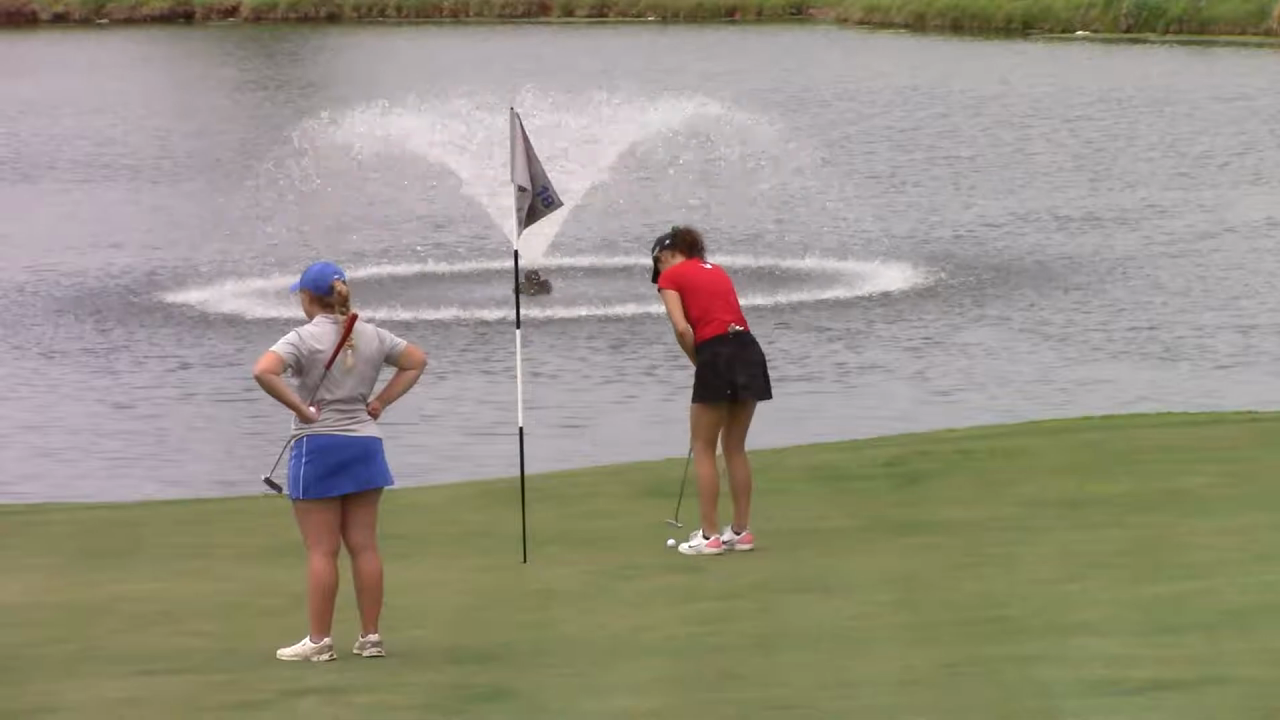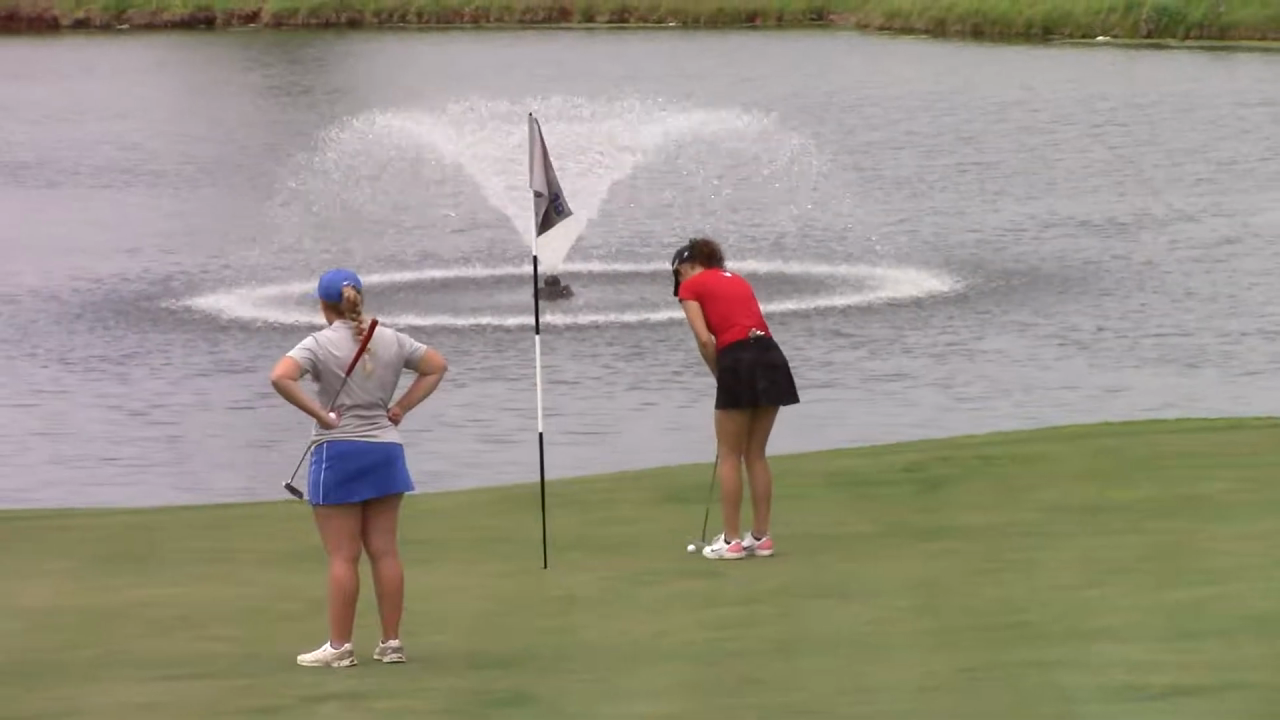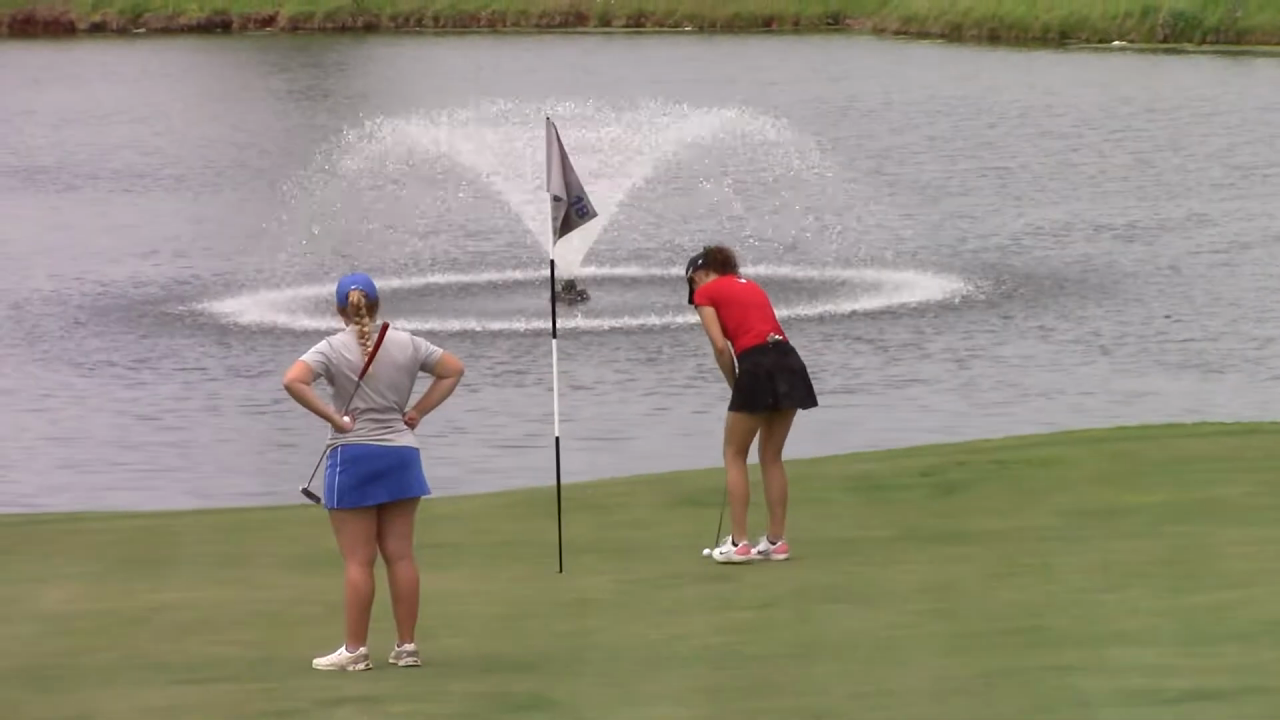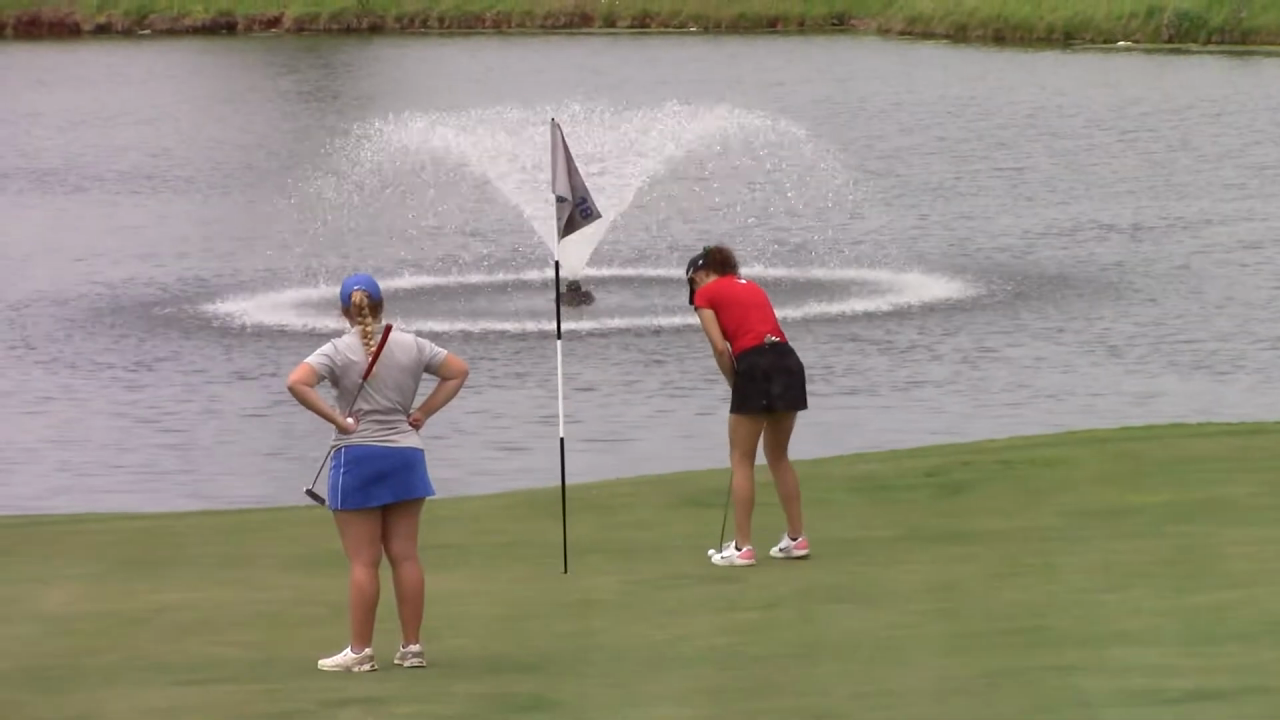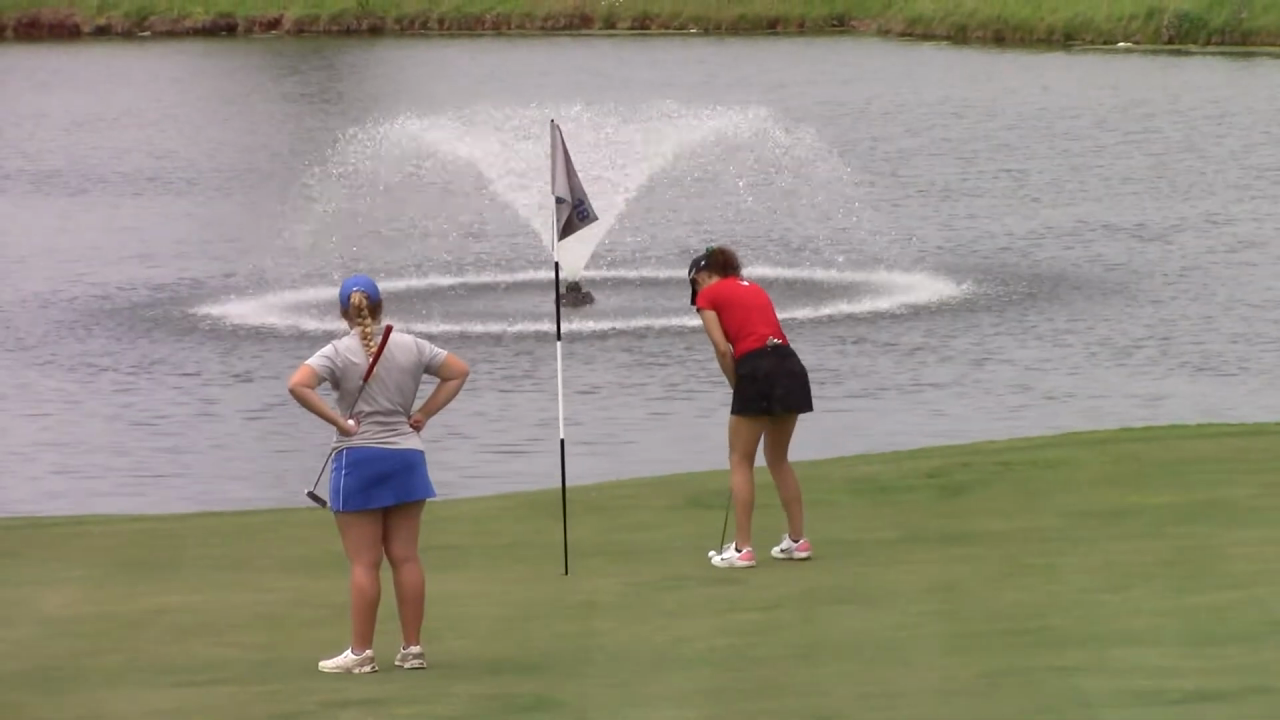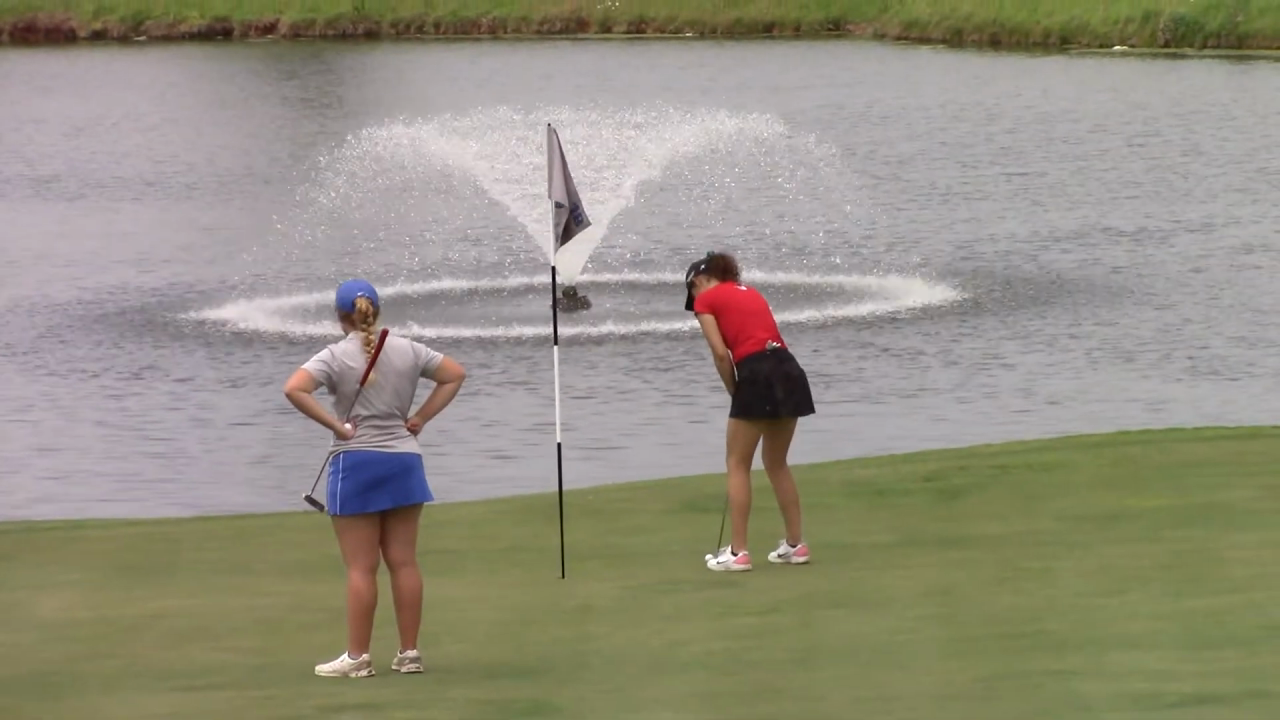
dt=0.4s
person 1, frame 1
left shoulder: (303, 338)
right shoulder: (372, 335)
left elbow: (263, 372)
right elbow: (417, 361)
left wrist: (300, 409)
right wrist: (381, 402)
left hip: (319, 448)
right hip: (365, 447)
left knee: (322, 551)
right knee: (363, 546)
left ankle: (319, 641)
right ankle: (370, 636)
person 1, frame 2
left shoulder: (320, 344)
right shoulder: (391, 340)
left elbow: (280, 378)
right elbow: (438, 366)
left wrist: (319, 415)
right wrist: (402, 407)
left hip: (338, 454)
right hip: (385, 452)
left knee: (342, 557)
right knee: (384, 552)
left ankle: (340, 646)
right ankle: (391, 642)
person 1, frame 3
left shoulder: (333, 348)
right shoulder: (407, 343)
left elbow: (292, 380)
right elbow: (454, 369)
left wrist: (333, 418)
right wrist: (419, 410)
left hip: (354, 458)
right hip: (401, 455)
left knee: (358, 561)
right knee: (400, 555)
left ankle: (355, 650)
right ankle: (407, 646)
person 1, frame 4
left shoulder: (338, 350)
right shoulder: (411, 345)
left elbow: (296, 383)
right elbow: (460, 371)
left wrist: (337, 420)
right wrist: (424, 413)
left hip: (358, 459)
right hip: (406, 457)
left knee: (363, 562)
right knee: (405, 556)
left ankle: (360, 651)
right ankle: (412, 647)
person 1, frame 5
left shoulder: (338, 352)
right shoulder: (411, 346)
left elbow: (297, 385)
right elbow: (459, 371)
left wrist: (339, 422)
right wrist: (424, 414)
left hip: (359, 461)
right hip: (406, 458)
left knee: (364, 564)
right knee: (406, 558)
left ankle: (361, 652)
right ankle: (412, 649)
person 1, frame 6
left shoulder: (335, 356)
right shoulder: (407, 350)
left elbow: (293, 389)
right elbow: (456, 374)
left wrist: (336, 426)
right wrist: (422, 418)
left hip: (356, 464)
right hip: (404, 462)
left knee: (361, 568)
right knee: (404, 562)
left ankle: (358, 656)
right ankle: (409, 652)
person 2, frame 1
left shoulder: (670, 276)
right shoulder: (717, 271)
left elbow: (682, 329)
left wrist: (699, 363)
right wrist: (705, 360)
left hip: (717, 357)
right hip: (749, 352)
left knee: (703, 449)
right knee: (735, 448)
left ankle: (710, 535)
right ankle: (740, 531)
person 2, frame 2
left shoulder: (690, 287)
right shoulder: (737, 279)
left elbow: (705, 340)
left wrist: (719, 377)
right wrist: (725, 374)
left hip: (739, 362)
right hip: (771, 357)
left knee: (729, 455)
right knee: (755, 453)
left ankle: (731, 540)
right ankle: (760, 537)
person 2, frame 3
left shoulder: (705, 293)
right shoulder: (750, 286)
left elbow: (721, 346)
left wrist: (734, 385)
right wrist: (741, 383)
left hip: (758, 367)
right hip: (789, 363)
left knee: (734, 456)
right knee: (771, 457)
left ankle: (739, 541)
right ankle: (776, 541)
person 2, frame 4
left shoulder: (704, 294)
right shoulder: (751, 286)
left elbow: (721, 348)
left wrist: (735, 386)
right wrist: (740, 384)
left hip: (756, 368)
right hip: (788, 363)
left knee: (741, 460)
right knee: (778, 456)
left ankle: (742, 547)
right ankle: (796, 538)
person 2, frame 5
left shoulder: (707, 295)
right shoulder: (753, 288)
left elbow: (723, 350)
left wrist: (737, 387)
right wrist: (742, 385)
left hip: (757, 371)
right hip: (789, 365)
left knee: (740, 462)
right knee: (778, 459)
left ankle: (742, 548)
right ankle: (797, 539)
person 2, frame 6
left shoulder: (705, 299)
right shoulder: (750, 292)
left elbow: (721, 354)
left wrist: (734, 392)
right wrist: (741, 391)
left hip: (757, 375)
right hip: (789, 370)
left knee: (737, 465)
right knee: (776, 463)
left ankle: (738, 552)
right ankle: (795, 544)
